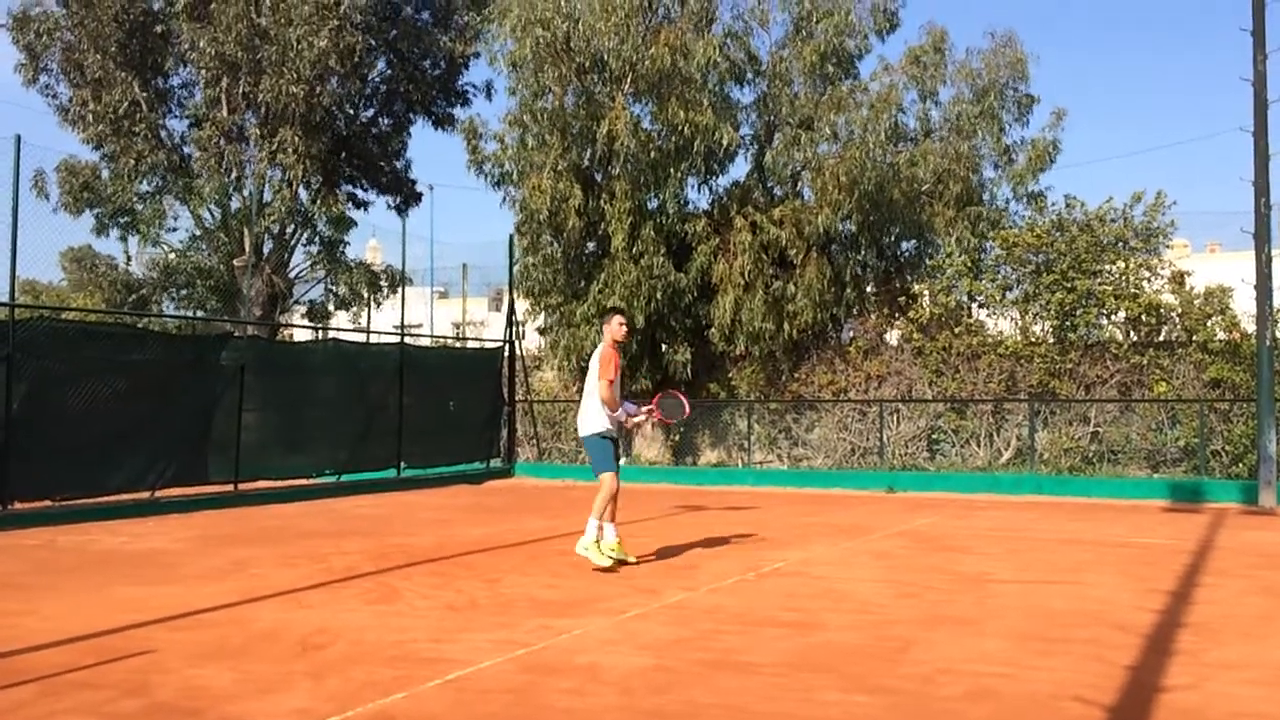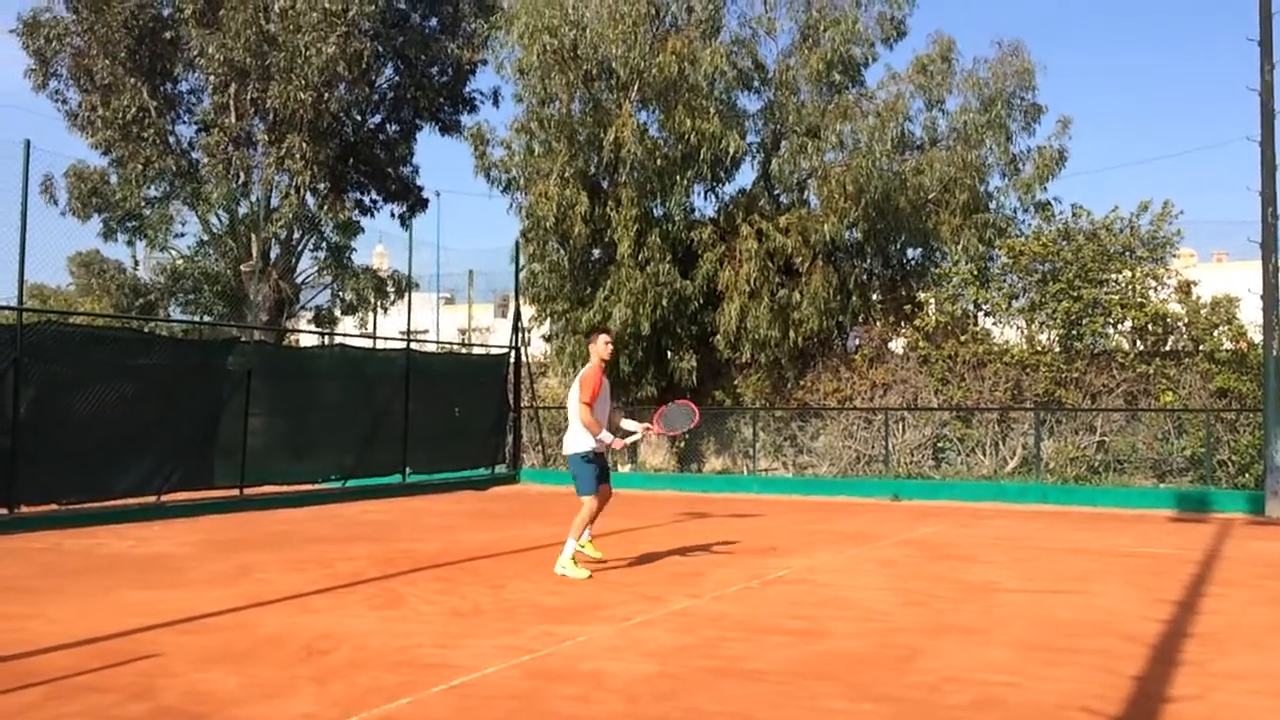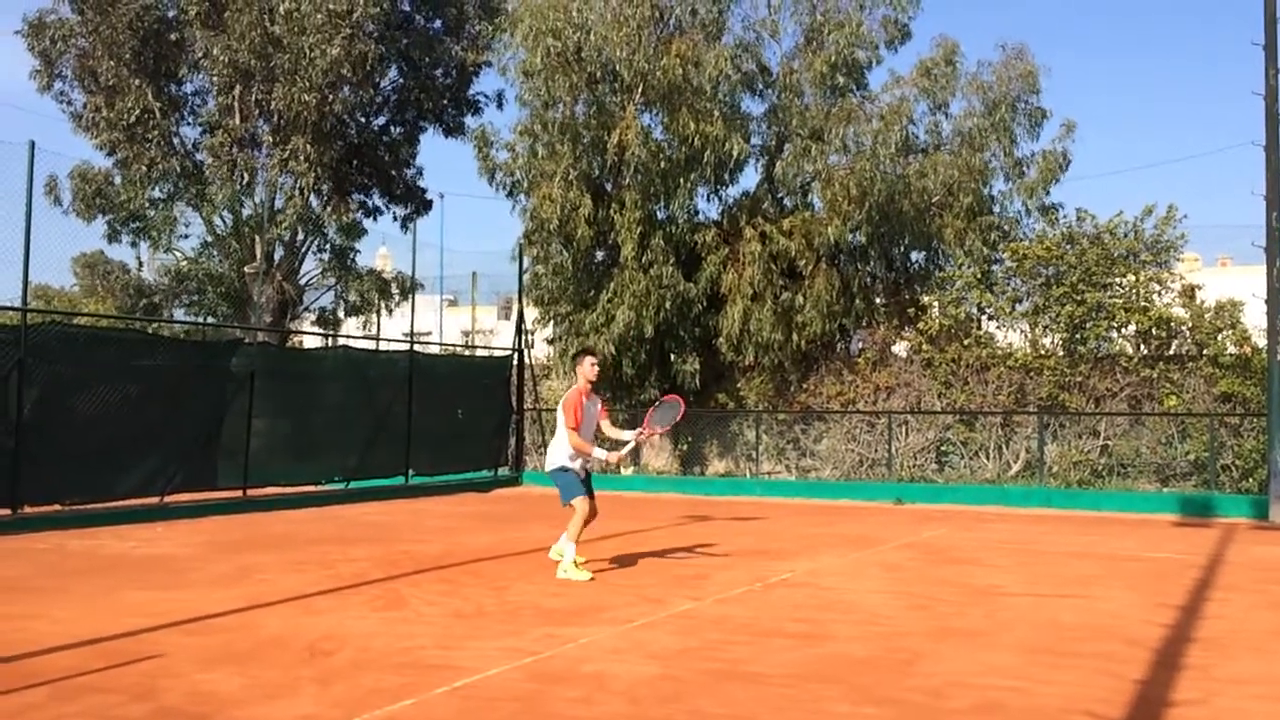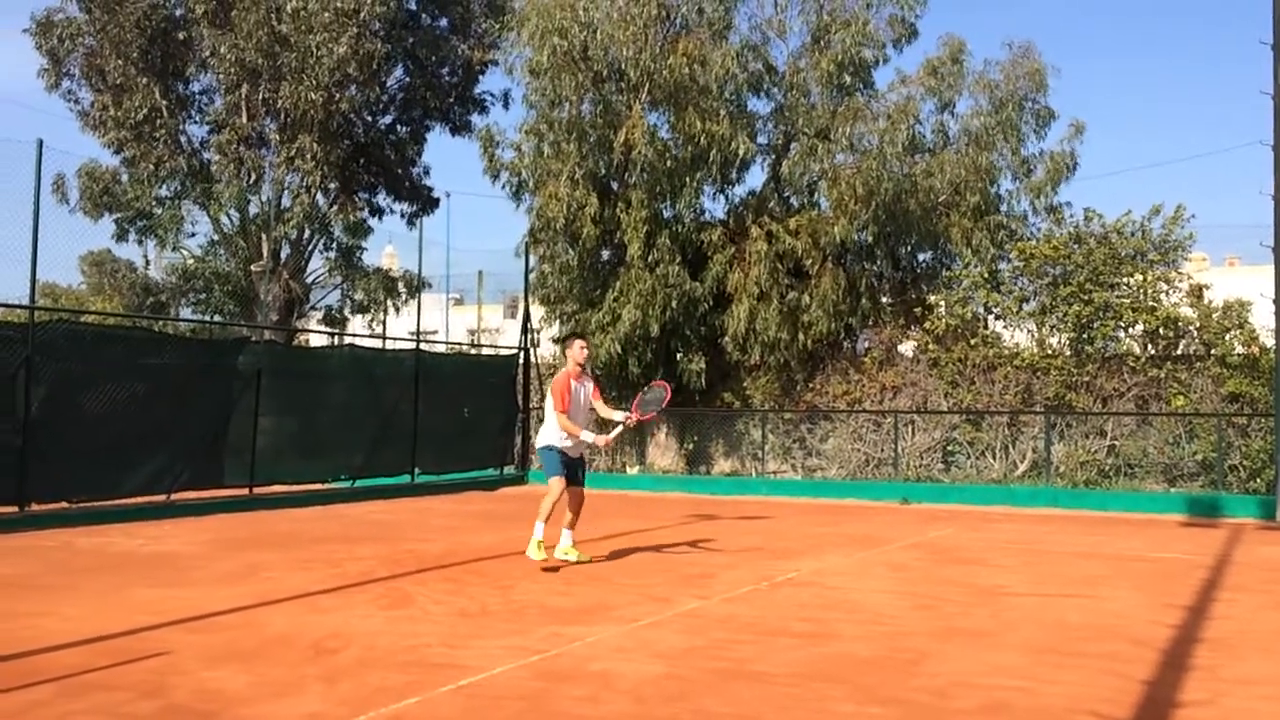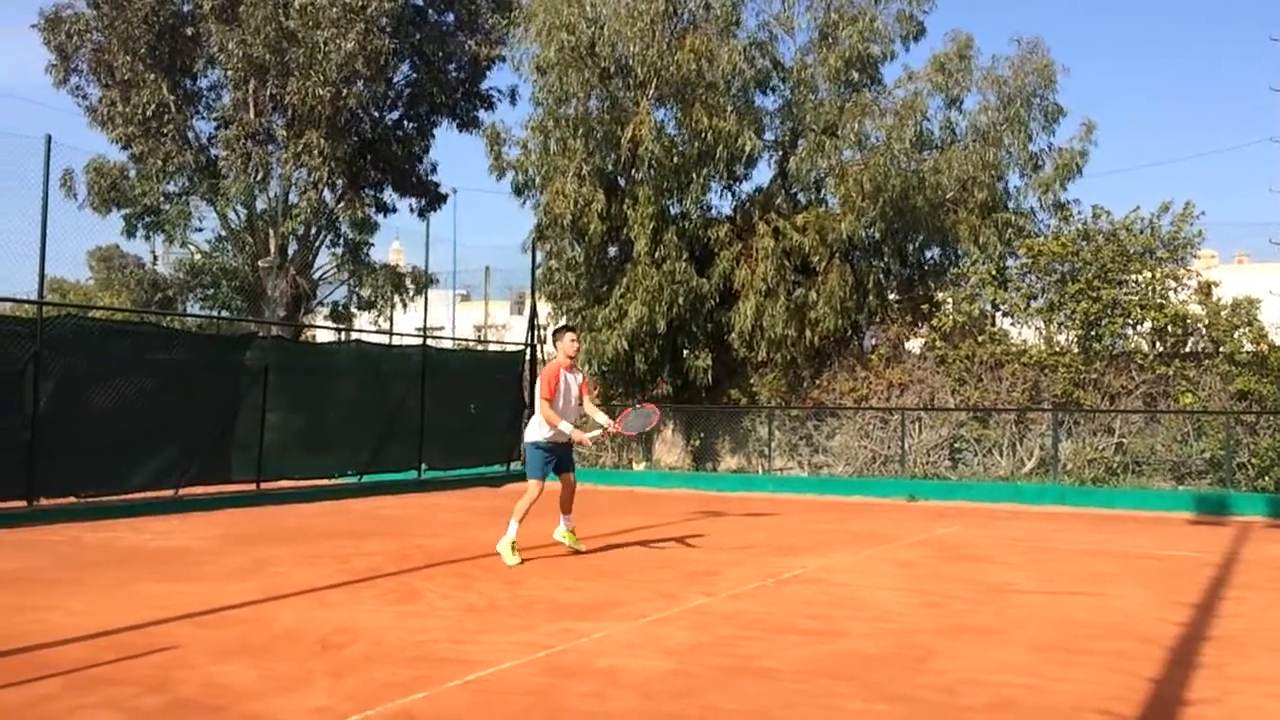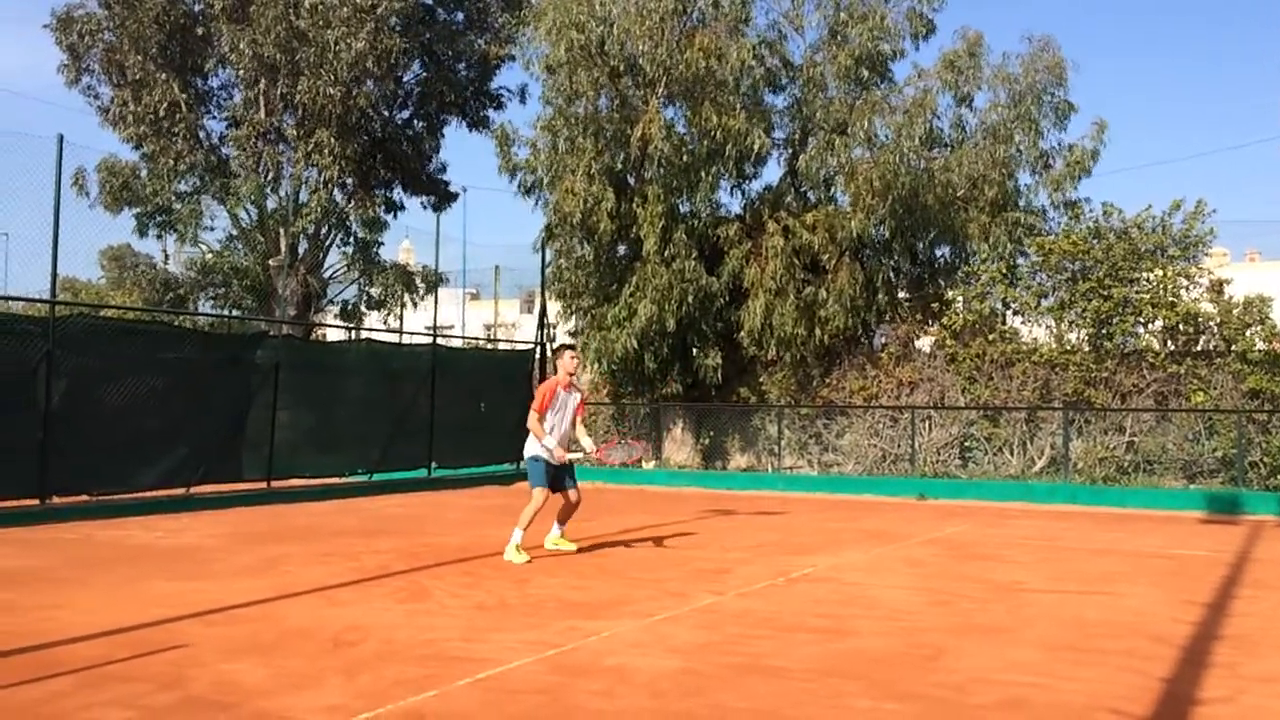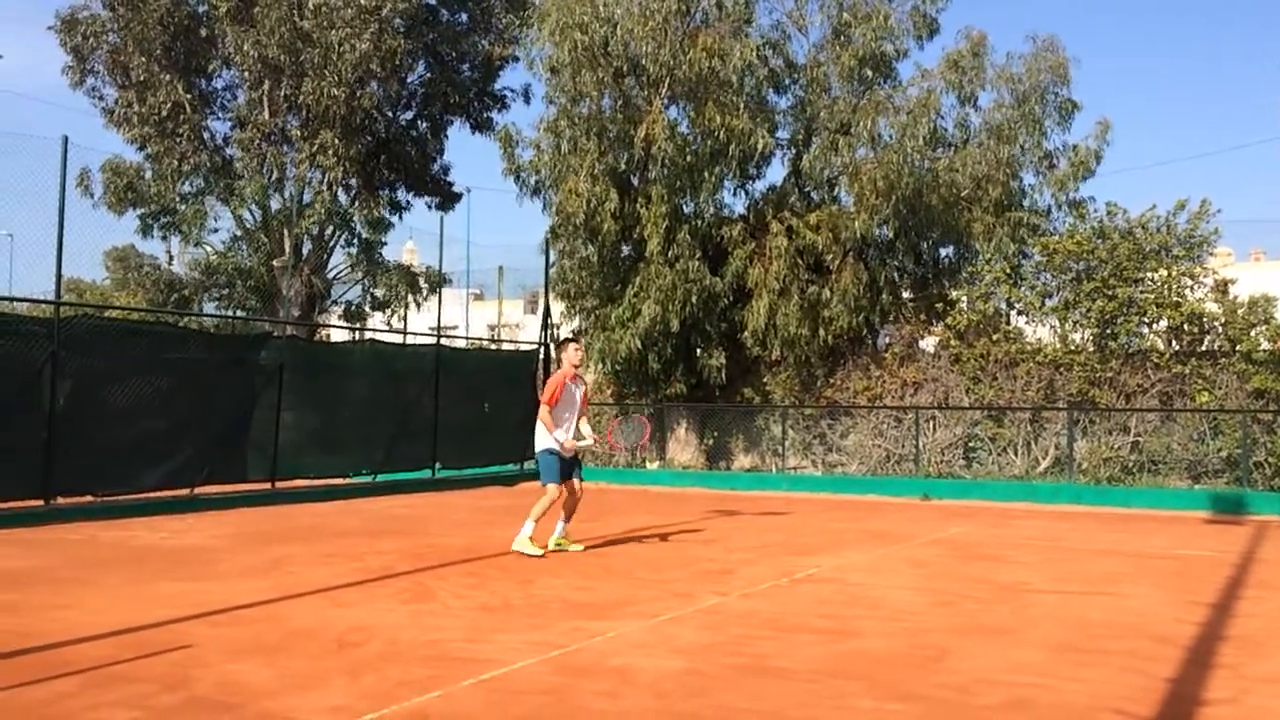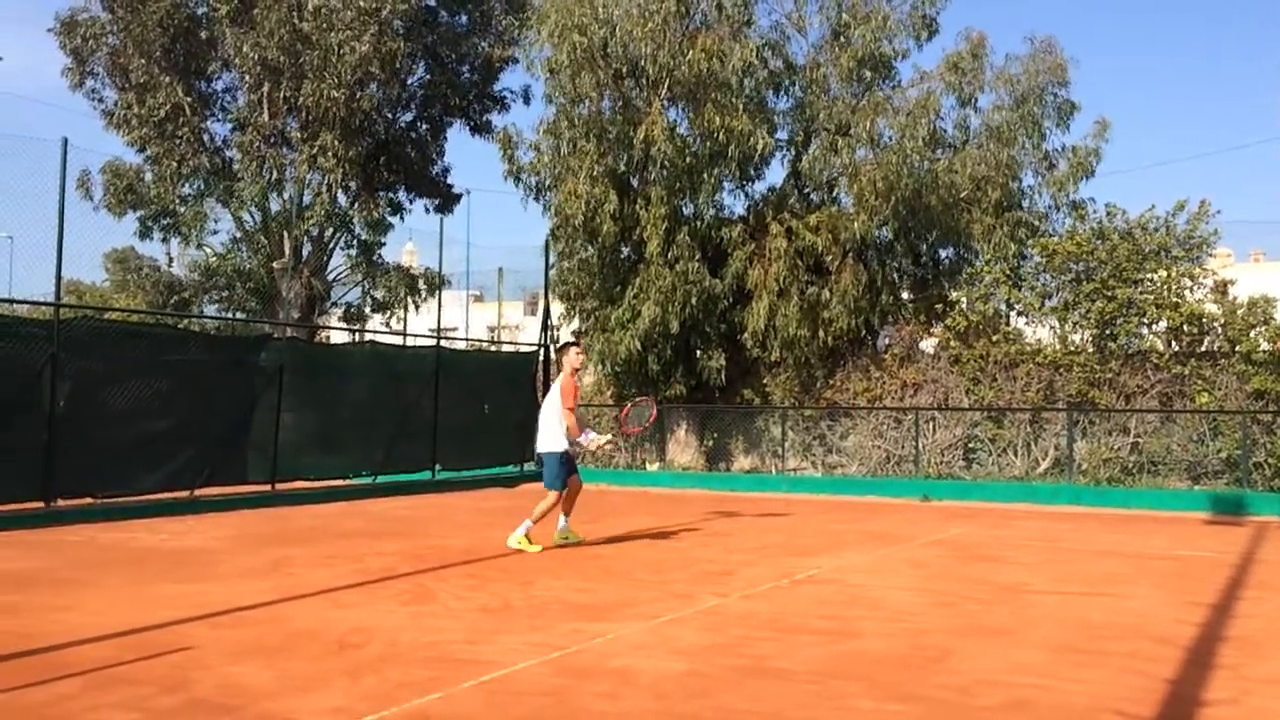
dt=0.2s
person 1, frame 1
left shoulder: (608, 355)
right shoulder: (608, 353)
right elbow: (605, 393)
left wrist: (637, 409)
right wrist: (624, 417)
left hip: (606, 430)
right hip: (596, 430)
left knee: (613, 487)
right knee: (609, 485)
left ankle: (610, 544)
right ankle: (589, 541)
person 1, frame 2
left shoulder: (602, 378)
right shoulder: (589, 375)
left elbow: (611, 415)
right elbow: (584, 416)
left wrist: (638, 426)
right wrist: (610, 438)
left hip: (594, 449)
right hip: (580, 449)
left knee: (605, 495)
right knee: (590, 505)
left ankle: (583, 539)
right ankle: (566, 559)
person 1, frame 3
left shoulder: (596, 399)
right shoulder: (572, 398)
left elbow: (608, 429)
right elbow: (573, 440)
left wrist: (632, 434)
right wrist: (605, 455)
left hip: (579, 465)
right hip: (561, 464)
left knee: (591, 509)
right knee: (582, 506)
left ankle: (560, 548)
right ankle: (569, 562)
person 1, frame 4
left shoulder: (589, 380)
right shoulder: (561, 381)
left elbow: (602, 408)
right elbow: (562, 422)
left wrist: (623, 415)
right wrist: (594, 438)
left hip: (575, 447)
right hip: (551, 444)
left knee: (577, 497)
right knee: (557, 489)
left ankle: (565, 545)
right ankle: (537, 540)
person 1, frame 5
left shoulder: (578, 374)
right shoulder: (551, 371)
left elbow: (587, 404)
right elbow: (544, 409)
left wrist: (606, 420)
right wrist: (572, 430)
left hip: (562, 440)
right hip: (539, 439)
left knee: (569, 484)
right knee: (534, 490)
left ankle: (565, 530)
right ankle: (508, 541)
person 1, frame 6
left shoulder: (578, 393)
right shoulder: (548, 388)
left elbow: (578, 426)
right elbow: (532, 422)
left wrist: (588, 444)
right wrist: (553, 447)
left hip: (560, 455)
right hip: (538, 453)
left knee: (574, 498)
right knee: (540, 498)
left ankle: (555, 536)
right ankle: (513, 546)
person 1, frame 7
left shoulder: (581, 382)
right shoulder: (558, 380)
left elbow: (580, 417)
right elbow: (543, 414)
left wrist: (588, 434)
right wrist: (563, 439)
left hip: (566, 449)
right hip: (549, 447)
left knee: (576, 492)
right knee: (553, 493)
left ankle: (558, 538)
right ankle: (523, 538)
person 1, frame 8
left shoulder: (566, 382)
right shoulder: (569, 383)
left elbow: (571, 419)
right elbow: (569, 420)
left wrist: (593, 436)
right wrist: (588, 440)
left hip: (557, 446)
right hip: (552, 447)
left knee: (575, 484)
right knee: (554, 496)
left ankle: (564, 530)
right ankle: (518, 536)
